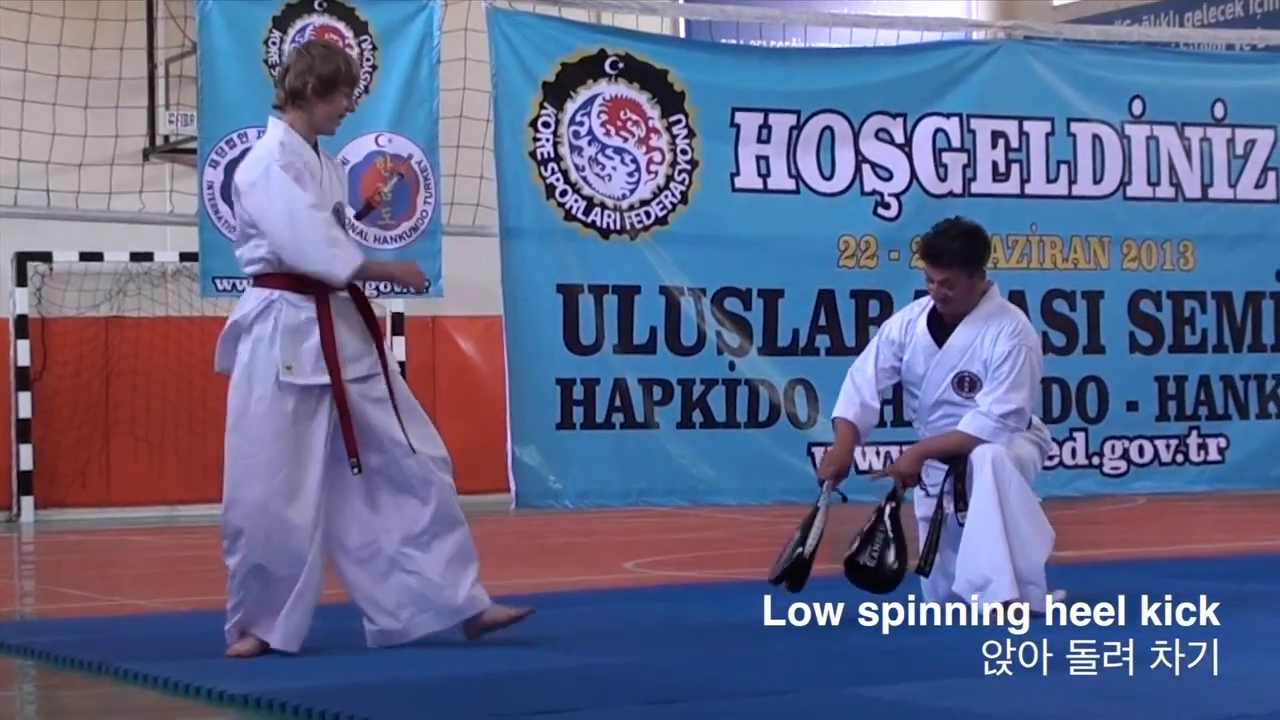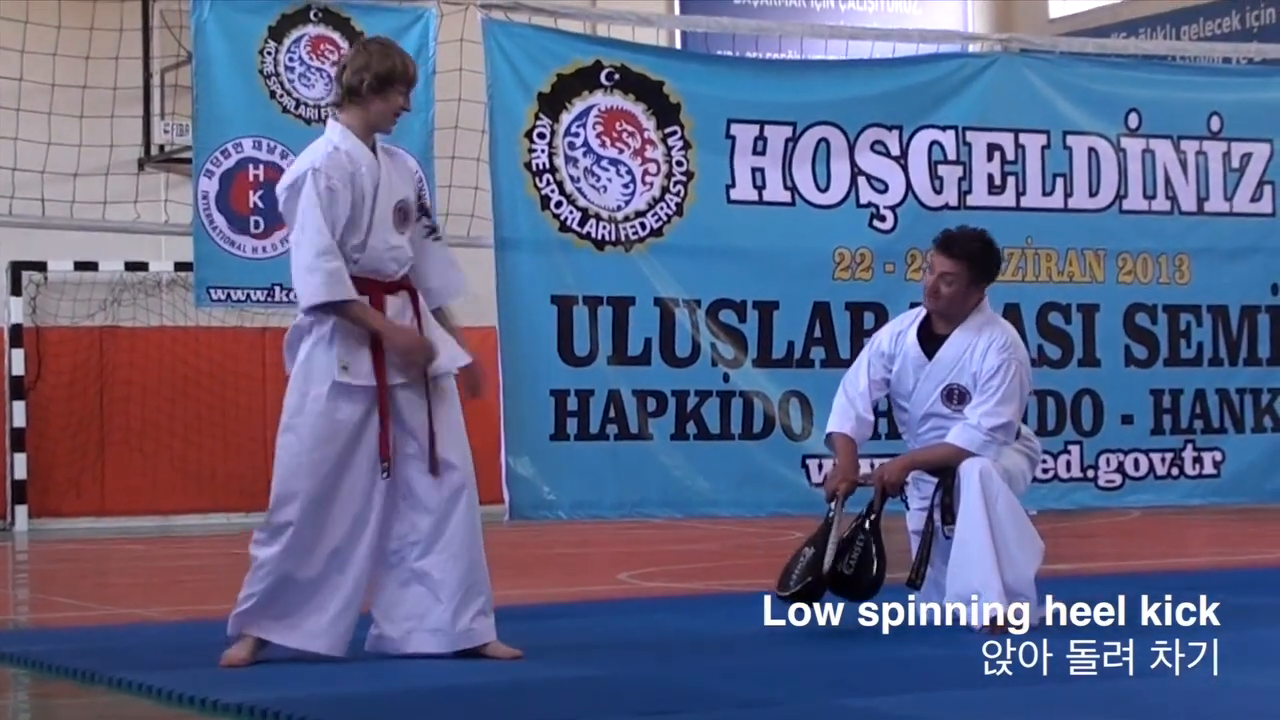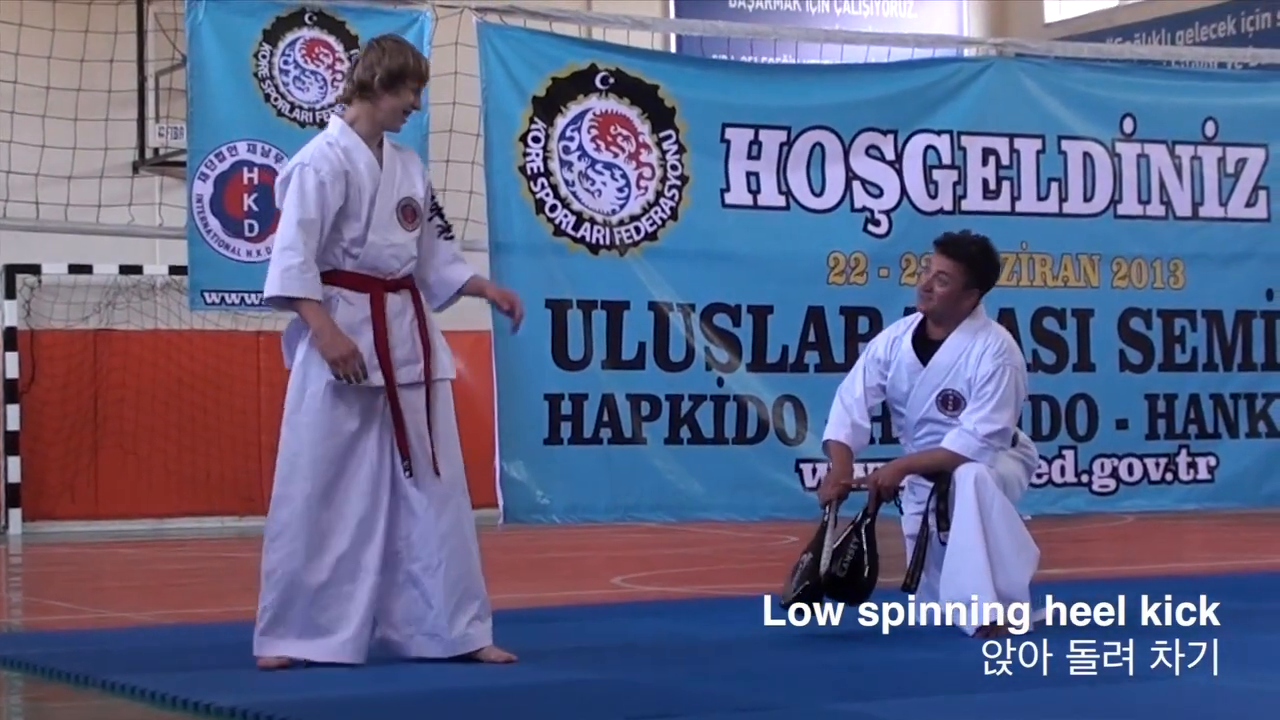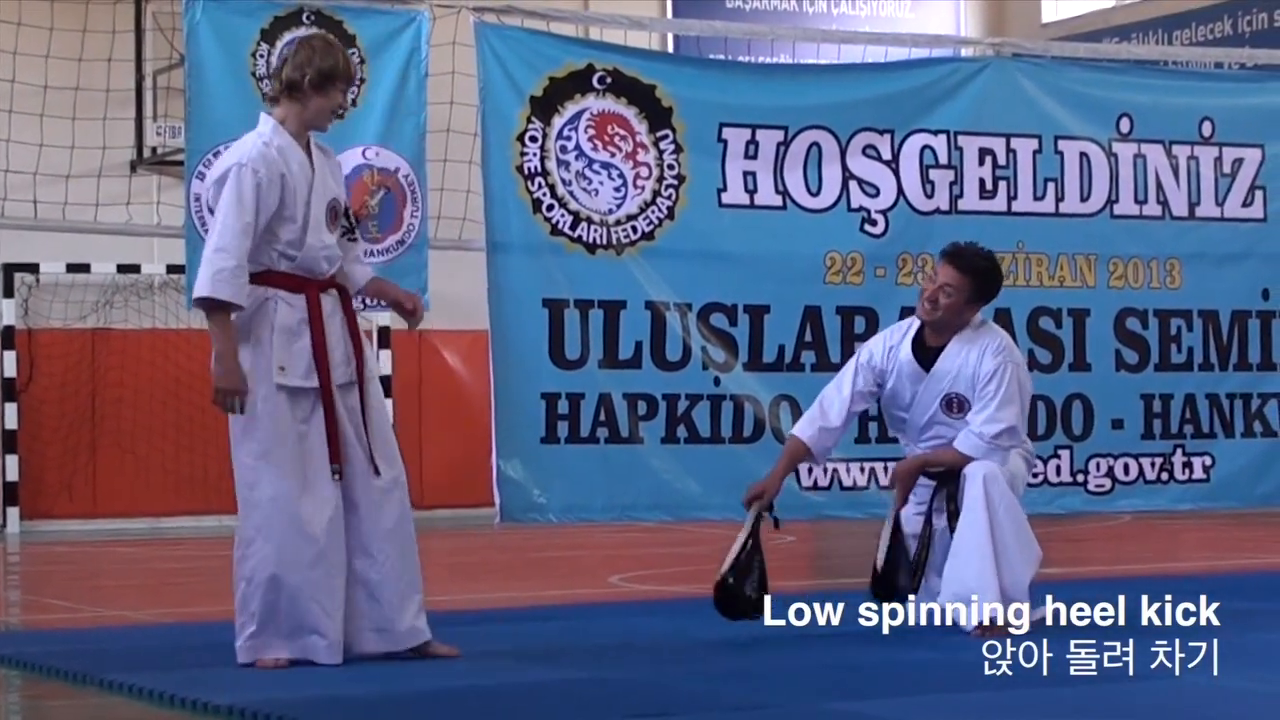
dt=0.5s
person 1, frame 1
left shoulder: (322, 162)
right shoulder: (269, 162)
right elbow: (319, 249)
right wrist: (394, 272)
left hip: (338, 330)
right hip: (283, 335)
left knee: (415, 463)
right knee: (266, 493)
left ankle: (458, 602)
right ankle: (255, 625)
person 1, frame 2
left shoulder: (398, 165)
right shoulder: (324, 165)
right elbow: (317, 268)
left wrist: (448, 336)
right wrist: (383, 329)
left hip: (408, 332)
right hip: (345, 340)
left knee: (441, 481)
right knee: (309, 490)
left ankle: (459, 626)
right ankle: (257, 626)
person 1, frame 3
left shoulder: (408, 164)
right shoulder: (324, 160)
left elbow: (432, 253)
right elbow: (292, 257)
left wrist: (488, 291)
right wrist: (327, 332)
left hip: (408, 333)
right hip: (344, 334)
left knee: (433, 487)
right knee: (315, 493)
left ankle: (455, 631)
right ankle: (288, 635)
person 1, frame 4
left shoulder: (325, 162)
right shoulder: (254, 160)
right elbow: (224, 262)
left wrist: (389, 292)
right wrist: (226, 356)
left hip: (334, 333)
right hip: (275, 338)
left knee: (373, 483)
right knee: (280, 495)
left ankle: (395, 627)
right ankle: (276, 637)
person 2, frame 1
left shoulder: (1010, 331)
right shoulder: (909, 322)
left elbow: (1000, 422)
right elbow: (862, 383)
left wrist: (920, 451)
right wrist: (843, 446)
left hip: (1006, 446)
right hip: (937, 466)
left knee: (987, 461)
right knee: (943, 594)
left ankle: (1012, 590)
person 2, frame 2
left shoulder: (1000, 344)
right shoulder: (898, 333)
left elbow: (985, 435)
right elbow: (853, 396)
left wrist: (906, 462)
right wrist: (846, 460)
left hip: (997, 457)
right hip: (929, 478)
left knee: (975, 473)
right knee: (939, 606)
left ankle: (1003, 603)
person 2, frame 3
left shoulder: (995, 350)
right shoulder: (895, 339)
left elbow: (980, 441)
right elbow: (850, 406)
left wrist: (901, 466)
right wrist: (840, 467)
left hip: (993, 463)
right hip: (924, 483)
left knee: (971, 480)
left ankle: (998, 605)
person 2, frame 4
left shoulder: (994, 351)
right shoulder: (889, 345)
left elbow: (992, 439)
right elbow: (831, 409)
left wrist: (918, 462)
right wrist: (777, 475)
left hip: (989, 465)
right hip: (924, 482)
left knee: (984, 475)
right knee: (931, 608)
left ankle: (996, 604)
